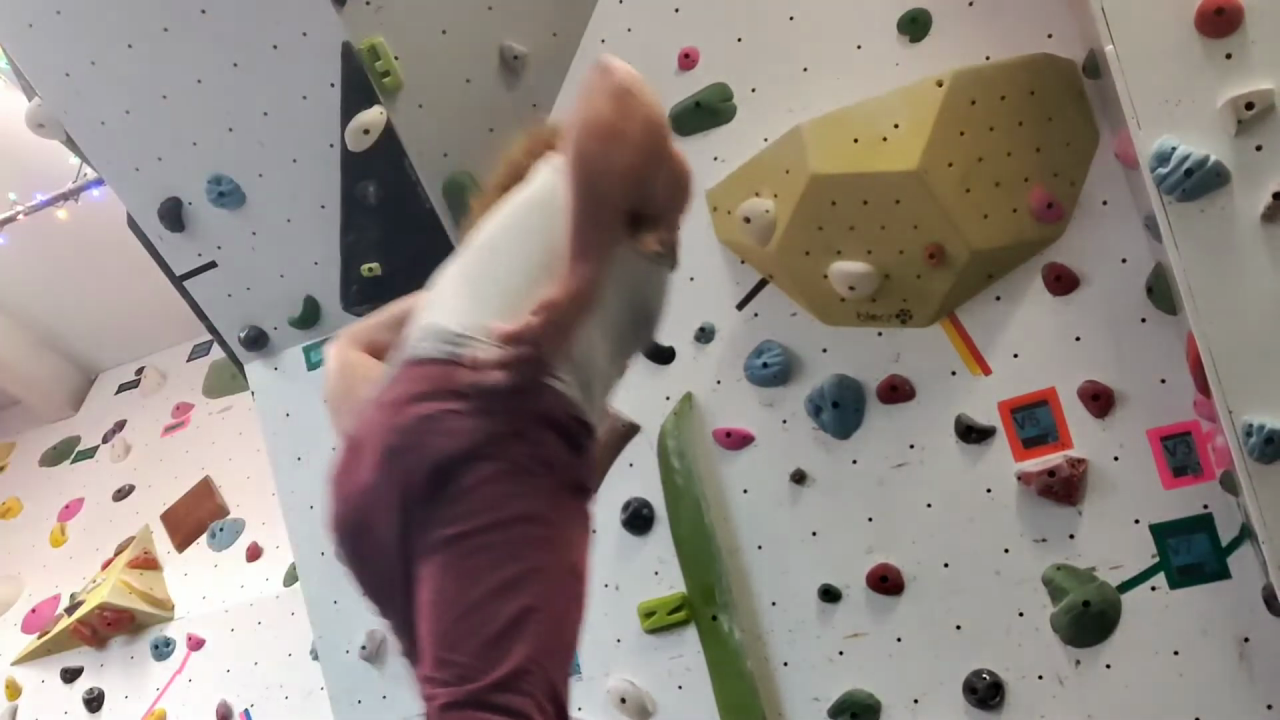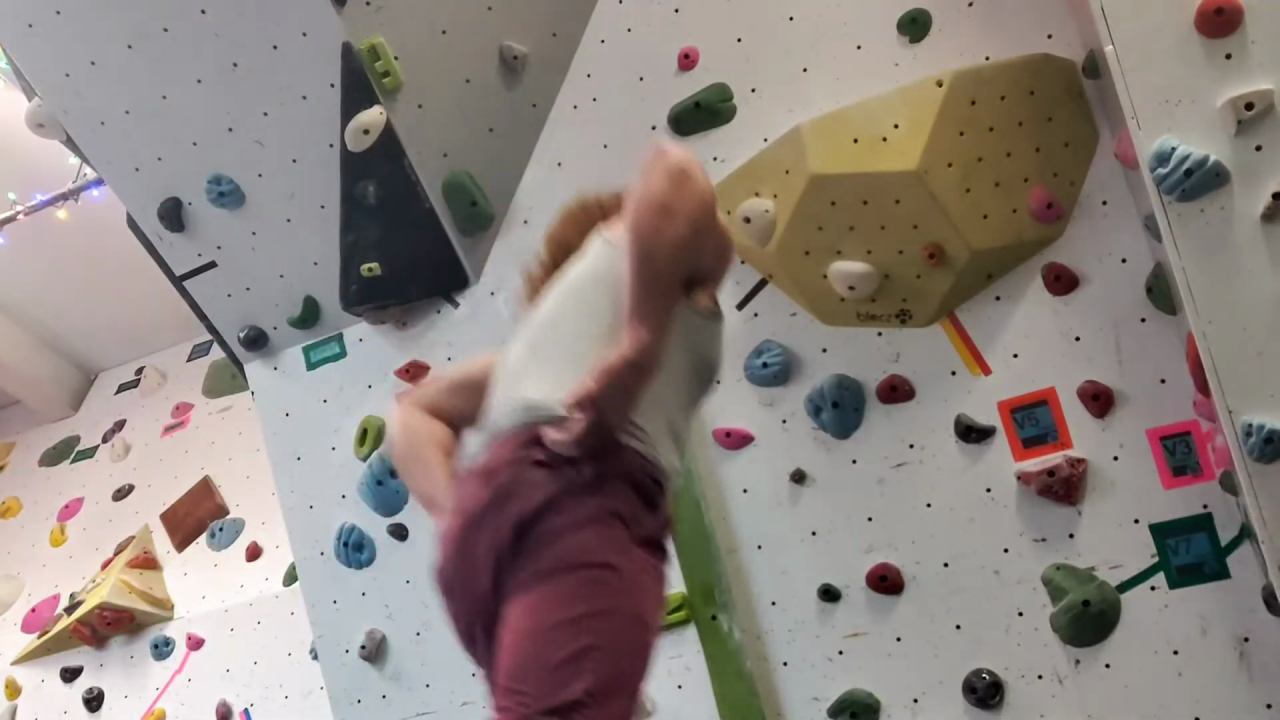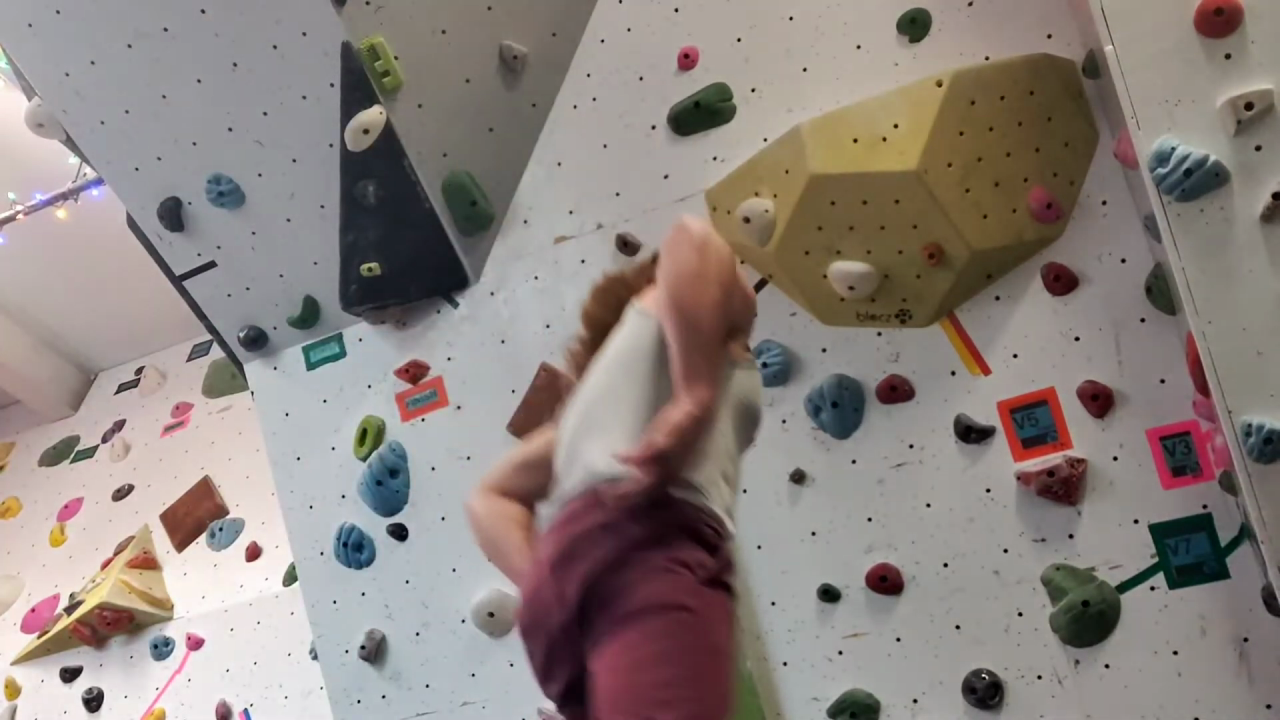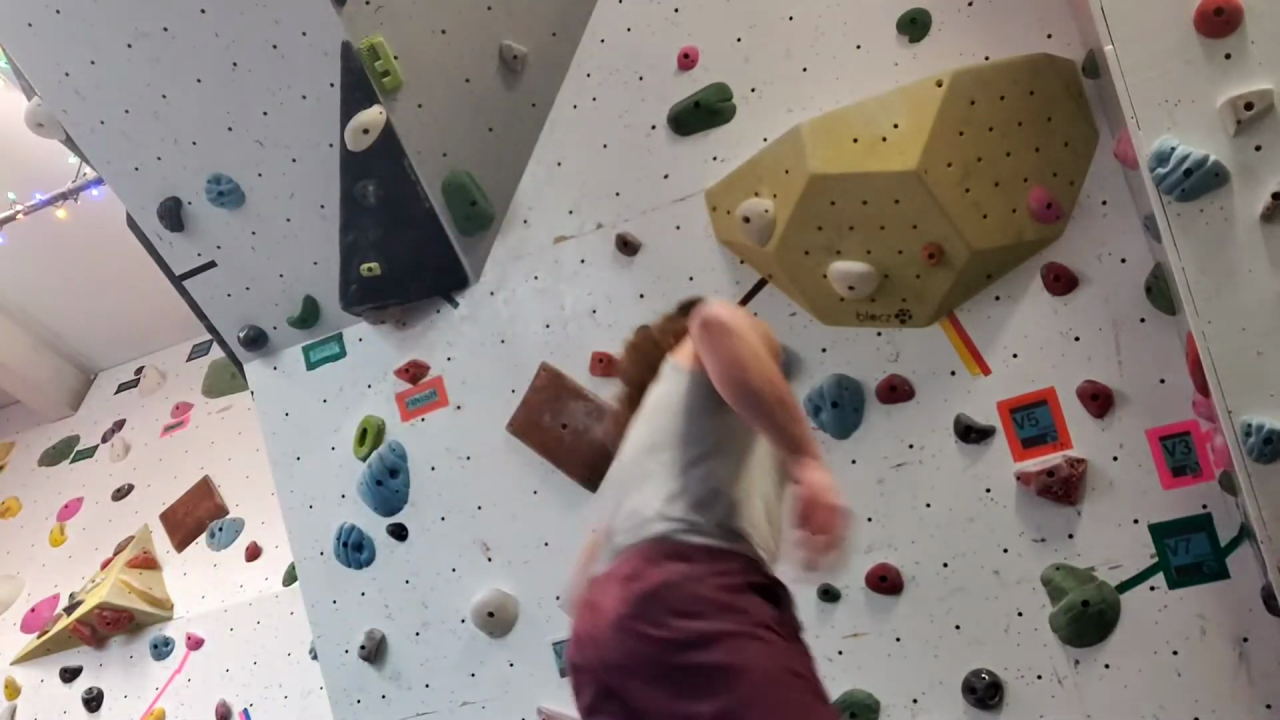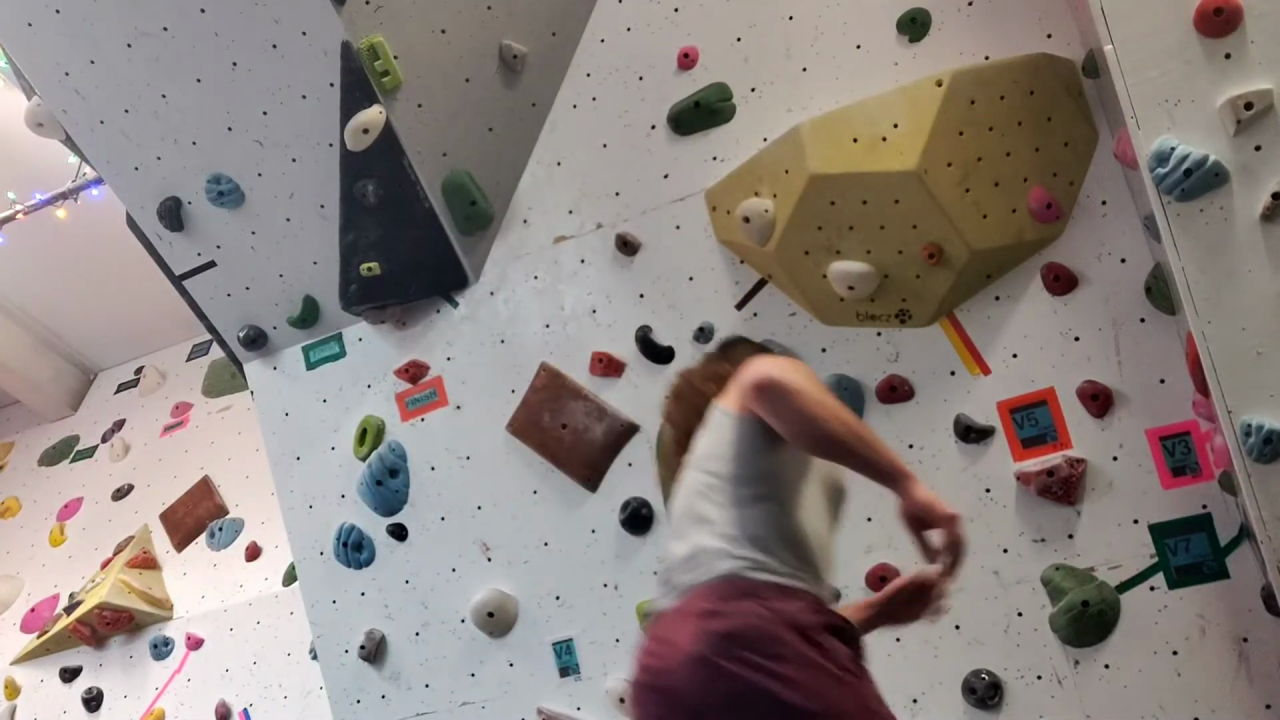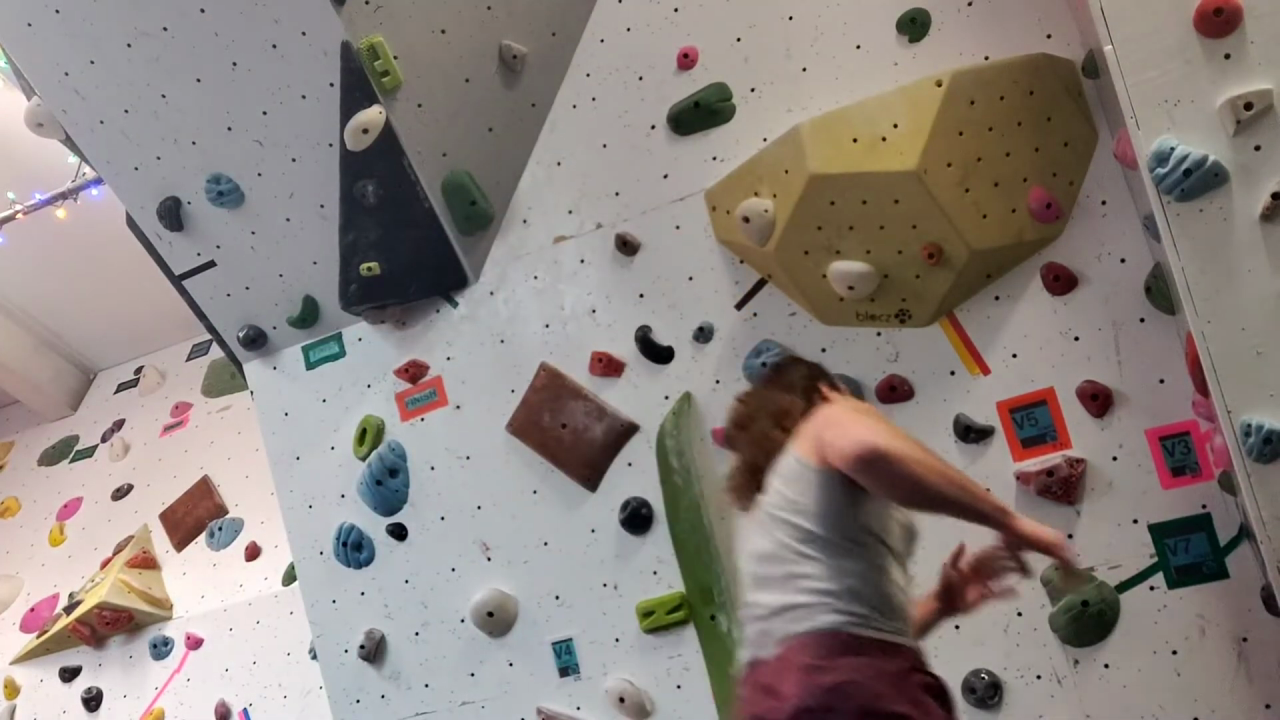
dt=0.2s
person 1, frame 1
right shoulder: (647, 187)
left elbow: (351, 349)
right elbow: (618, 89)
left wrist: (379, 438)
right wrist: (575, 282)
right hip: (496, 440)
person 1, frame 2
left shoulder: (568, 296)
right shoulder: (691, 251)
left elbow: (414, 412)
right elbow: (674, 170)
left wrist: (458, 512)
right wrist: (638, 345)
left hip: (485, 523)
right hip: (578, 498)
person 1, frame 3
left shoulder: (609, 374)
right shoulder: (712, 304)
left elbow: (490, 498)
right elbow: (692, 239)
left wrist: (543, 578)
right wrist: (695, 401)
left hip: (564, 583)
right hip: (648, 551)
person 1, frame 4
left shoulder: (659, 424)
right shoulder: (721, 356)
left elbow: (584, 588)
right elbow: (716, 319)
right wrist: (808, 462)
right hip: (698, 595)
person 1, frame 5
left shoulder: (700, 460)
right shoulder: (749, 394)
right elbow: (772, 379)
left wrist: (868, 614)
right wrist: (907, 484)
right hip: (756, 638)
person 1, frame 6
left shoulder: (765, 505)
right shoulder: (830, 424)
right elbow: (870, 447)
left wrist: (939, 605)
right wrist: (1009, 522)
right hip: (849, 685)
